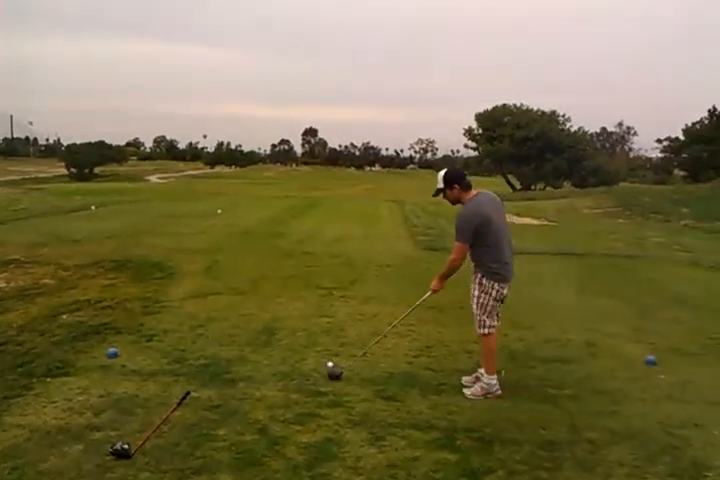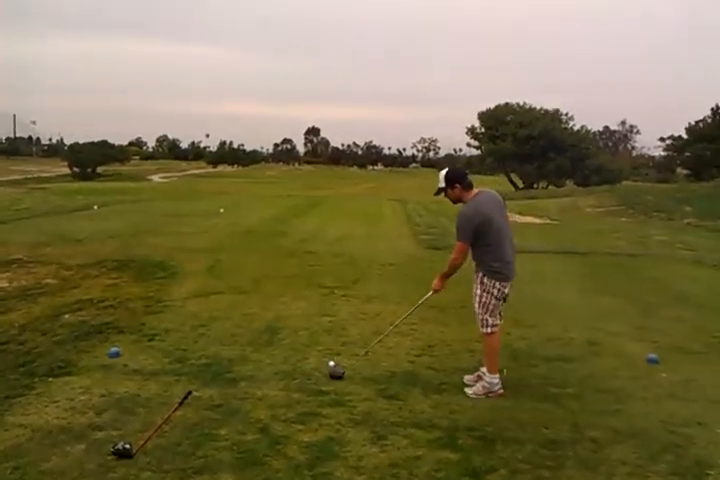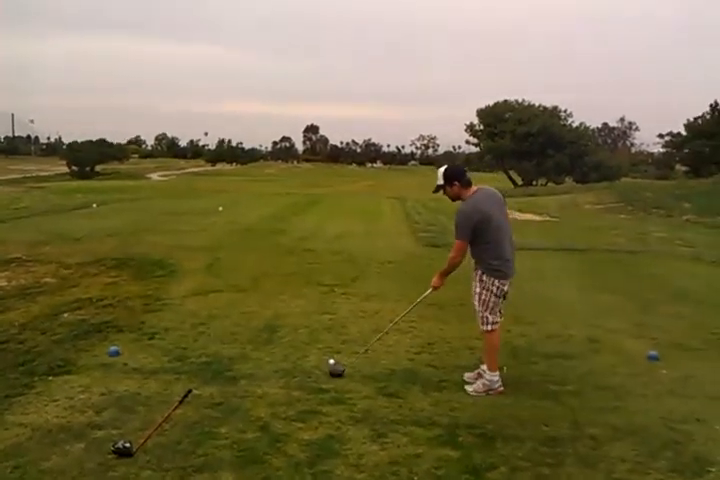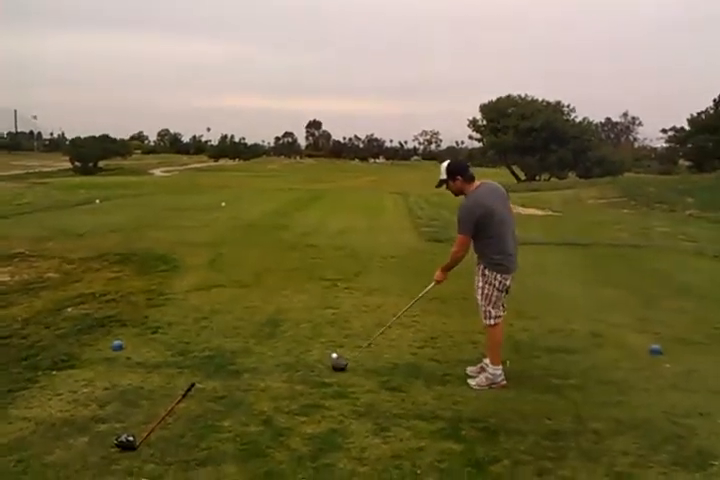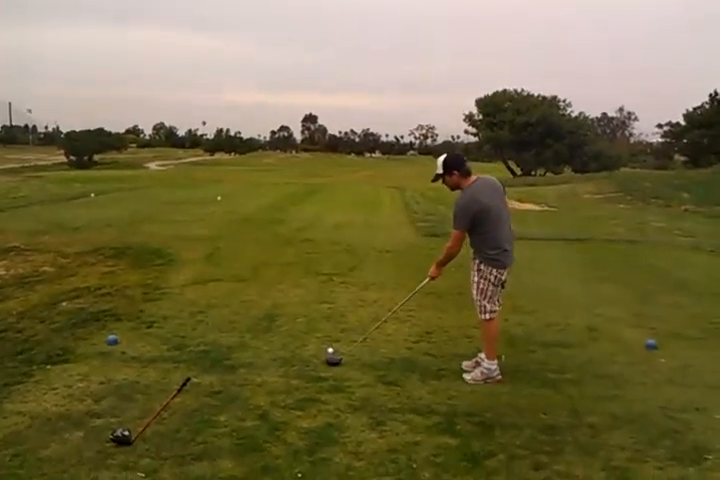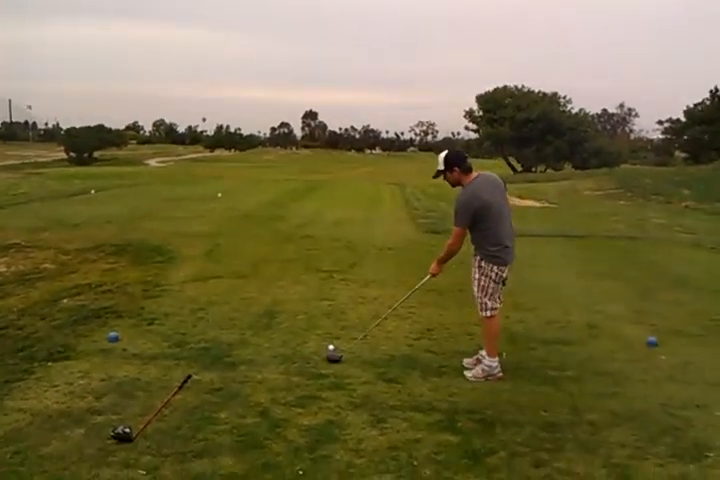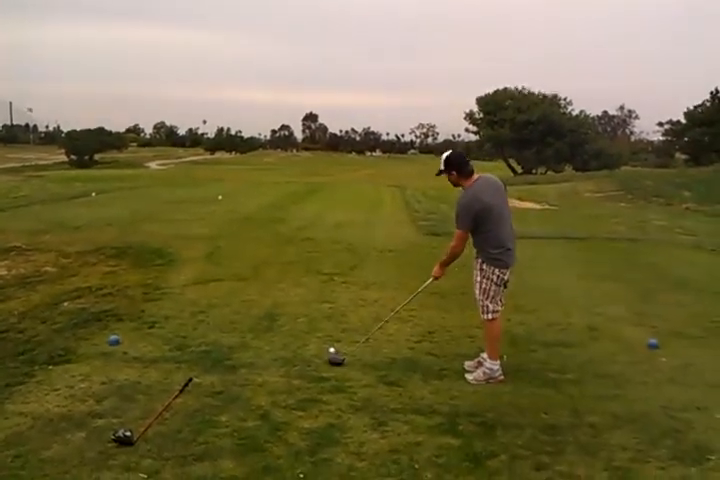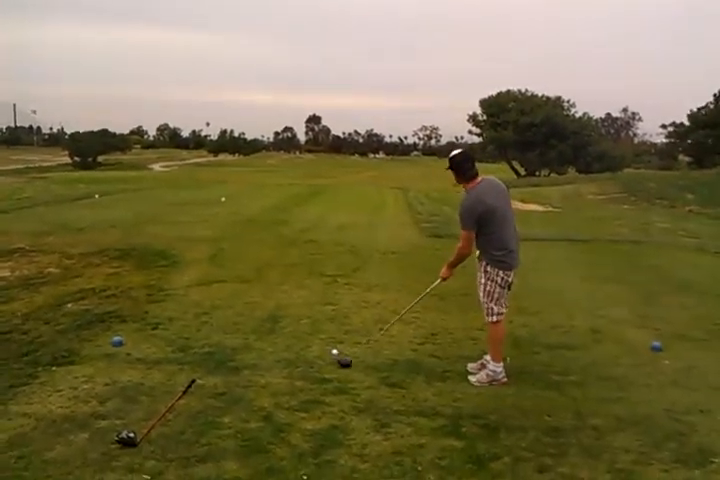
dt=0.1s
person 1, frame 1
left shoulder: (467, 214)
right shoulder: (490, 197)
left elbow: (457, 258)
left wrist: (440, 279)
left hip: (489, 275)
right hip: (500, 269)
left knee: (486, 328)
right knee: (487, 325)
left ankle: (490, 383)
right ankle: (485, 372)
person 1, frame 2
left shoulder: (467, 214)
right shoulder: (492, 195)
left elbow: (458, 257)
left wrist: (441, 279)
left hip: (491, 274)
right hip: (502, 268)
left knee: (489, 327)
right knee: (490, 324)
left ankle: (492, 382)
right ankle: (487, 371)
person 1, frame 3
left shoulder: (466, 212)
right shoulder: (492, 192)
left elbow: (457, 255)
right elbow: (504, 224)
left wrist: (441, 276)
left hip: (490, 272)
right hip: (502, 265)
left knee: (489, 324)
right knee: (490, 322)
left ankle: (492, 379)
right ankle: (487, 368)
person 1, frame 4
left shoulder: (469, 206)
right shoulder: (495, 187)
left elbow: (460, 250)
right elbow: (507, 218)
left wrist: (443, 271)
left hip: (493, 266)
right hip: (505, 259)
left knee: (492, 318)
right knee: (493, 316)
left ankle: (495, 373)
right ankle: (490, 362)
person 1, frame 5
left shoulder: (465, 202)
right shoulder: (492, 182)
left elbow: (454, 245)
right elbow: (503, 214)
left wrist: (438, 266)
left hip: (488, 261)
right hip: (501, 254)
left knee: (488, 313)
right knee: (488, 311)
left ankle: (490, 367)
right ankle: (486, 356)
person 1, frame 6
left shoulder: (466, 199)
right shoulder: (493, 178)
left elbow: (456, 242)
right elbow: (503, 211)
left wrist: (439, 263)
left hip: (489, 258)
right hip: (502, 251)
left knee: (488, 310)
right knee: (489, 308)
left ankle: (491, 364)
right ankle: (487, 354)
person 1, frame 7
left shoulder: (467, 201)
right shoulder: (493, 180)
left elbow: (458, 245)
left wrist: (441, 266)
left hip: (491, 260)
right hip: (502, 253)
left knee: (490, 313)
right knee: (490, 311)
left ankle: (492, 367)
right ankle: (488, 356)
person 1, frame 8
left shoulder: (470, 203)
right shoulder: (496, 183)
left elbow: (465, 246)
left wrist: (449, 267)
left hip: (495, 263)
right hip: (506, 256)
left knee: (494, 315)
right knee: (494, 313)
left ankle: (496, 370)
right ankle: (491, 359)
